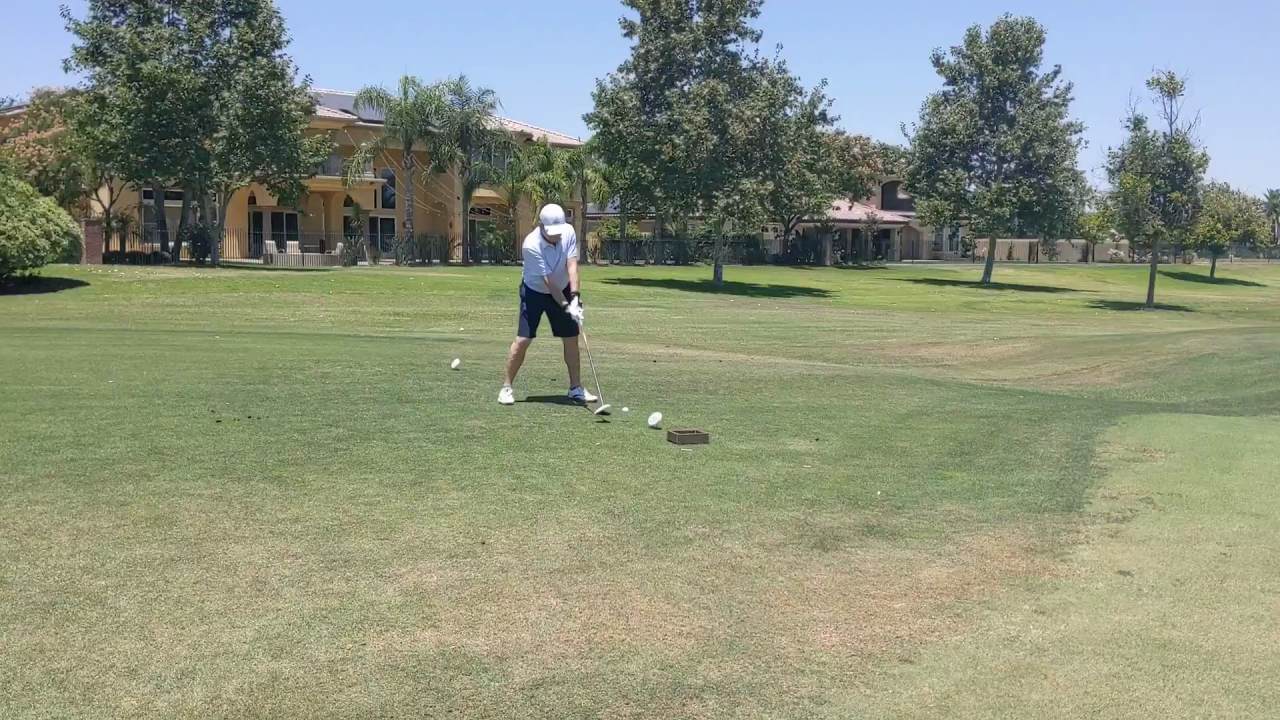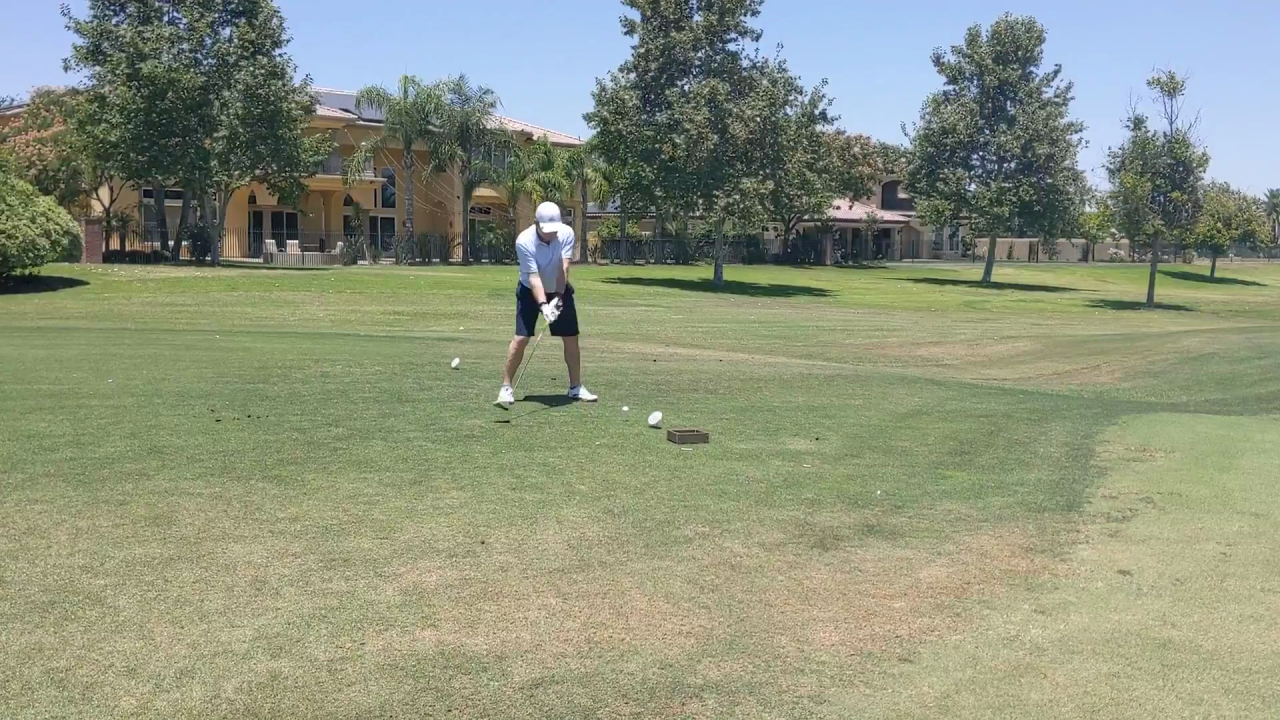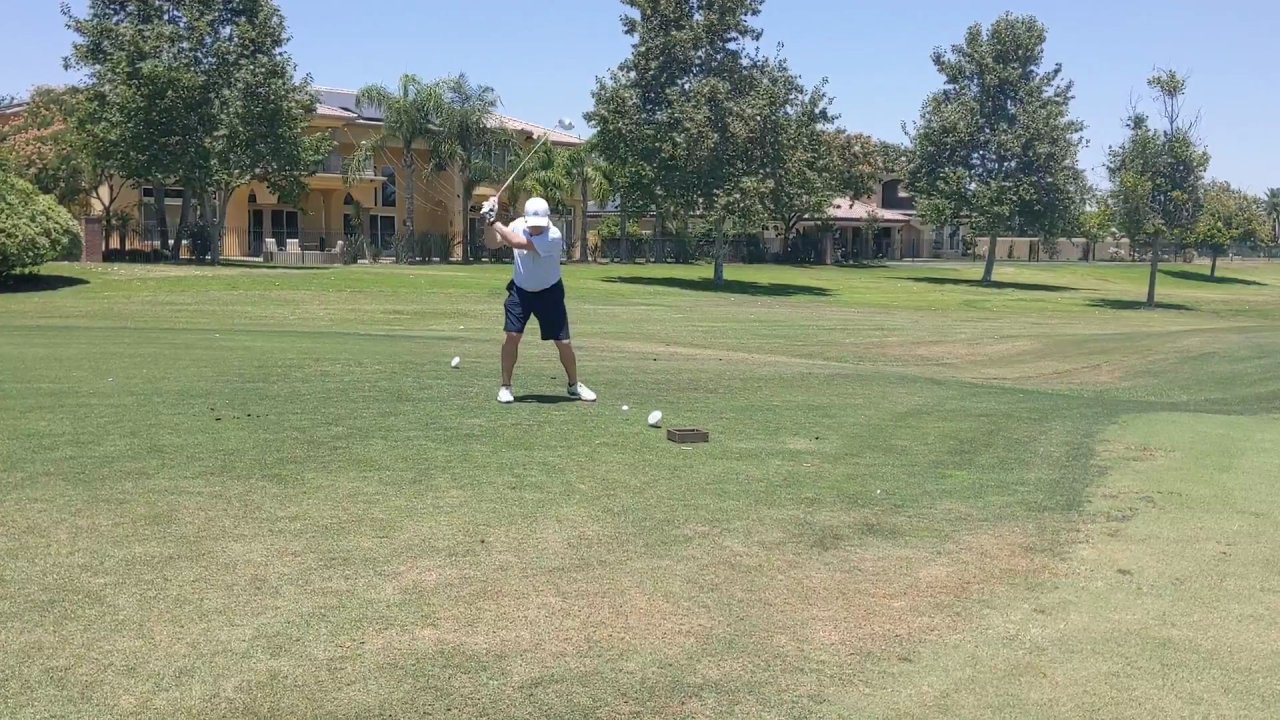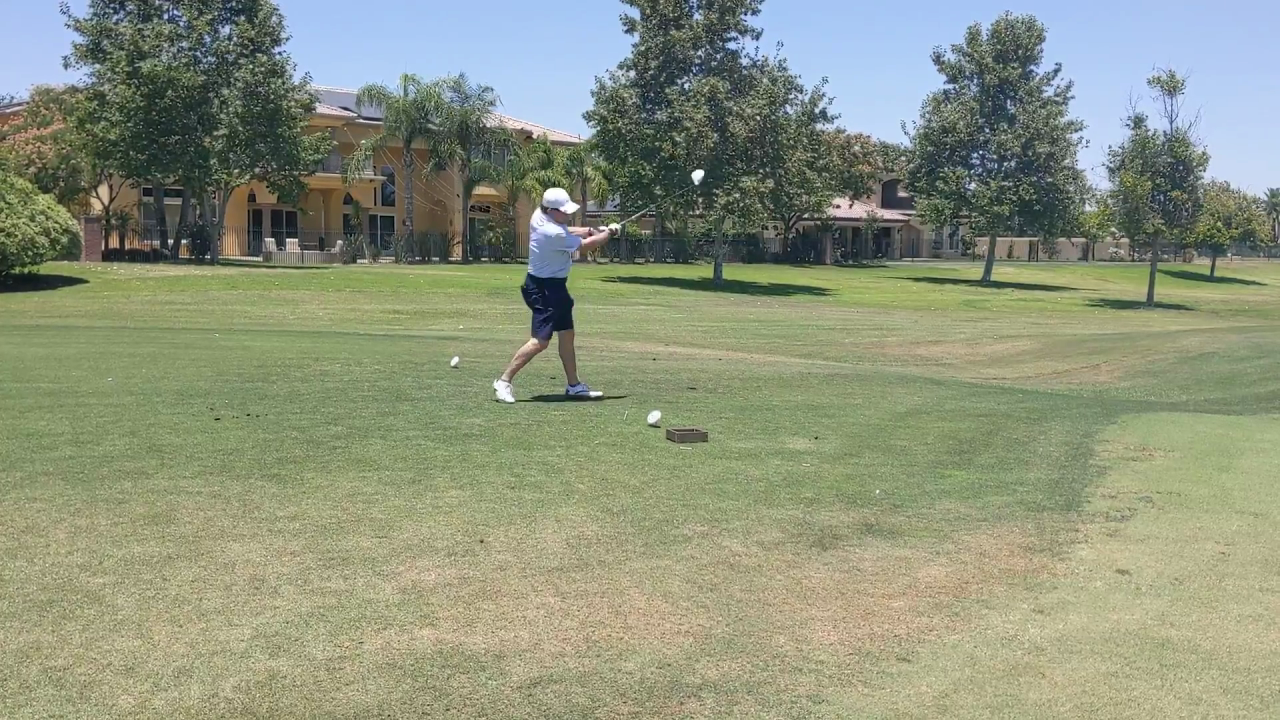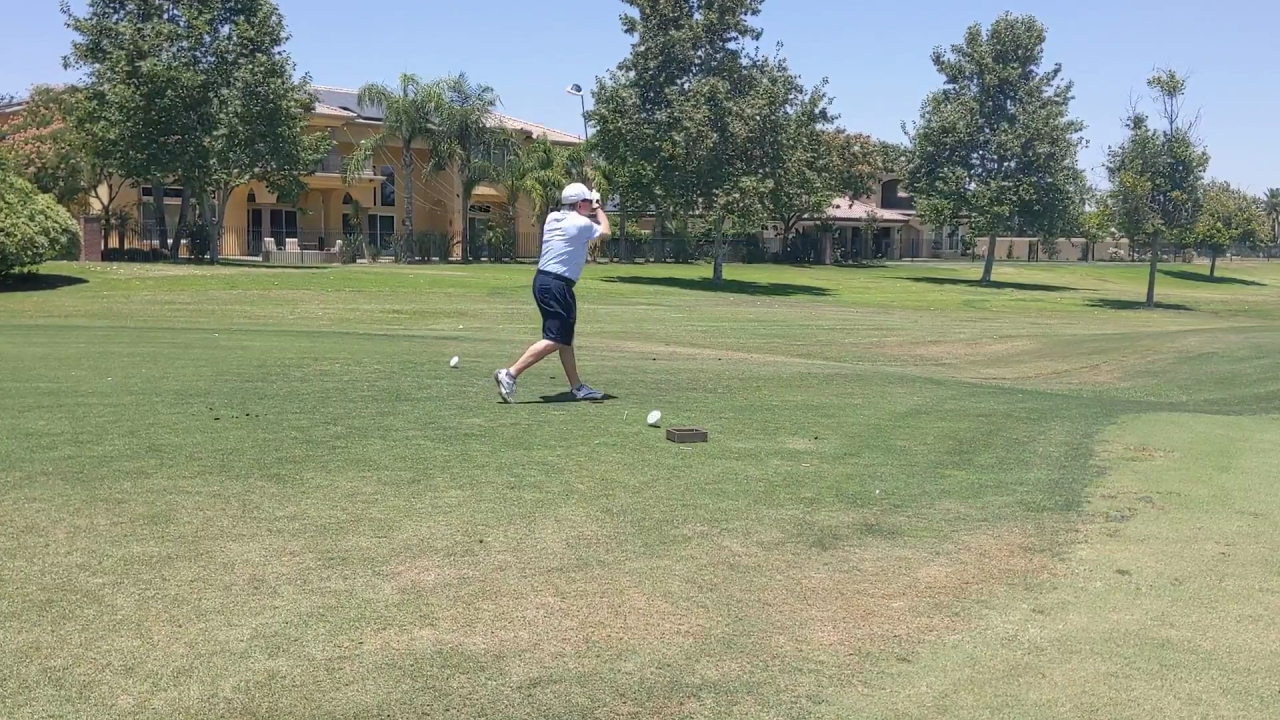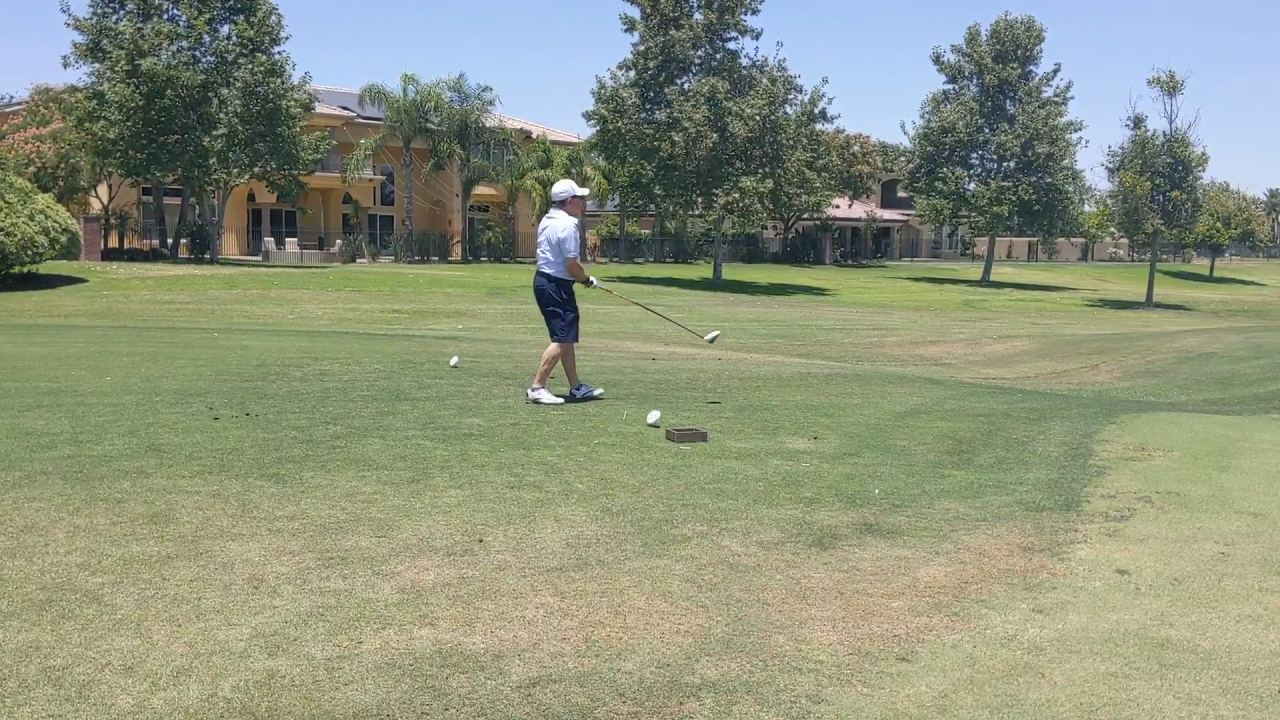
dt=0.5s
person 1, frame 1
left shoulder: (569, 232)
right shoulder: (531, 245)
left elbow: (572, 266)
right elbow: (548, 280)
left wrist: (575, 296)
right wrist: (566, 305)
left hip: (562, 291)
right hip: (534, 293)
left knee: (571, 338)
right knee: (523, 340)
left ankle: (575, 388)
right ankle: (507, 387)
person 1, frame 2
left shoulder: (567, 234)
right shoulder: (524, 241)
left elbow: (563, 268)
right elbow: (533, 276)
left wrist: (558, 298)
right wrist: (543, 304)
left hip: (559, 292)
right hip: (531, 292)
left knee: (572, 338)
right knee: (521, 338)
left ankle: (576, 387)
right ankle: (506, 386)
person 1, frame 3
left shoulder: (553, 236)
right shoulder: (518, 225)
left elbow: (515, 242)
right elbow: (493, 244)
left wrist: (492, 222)
right wrist: (490, 218)
left hip: (549, 293)
right hip: (520, 291)
left knee: (563, 343)
right knee: (511, 336)
left ankle: (574, 385)
right ankle: (505, 386)
person 1, frame 4
left shoulder: (540, 217)
right shoulder: (549, 231)
left elbow: (568, 232)
right elbow: (585, 245)
left wrist: (597, 230)
right wrist: (608, 233)
left hip: (551, 287)
right hip: (542, 288)
left knee: (567, 333)
right knee: (541, 339)
left ankle: (574, 385)
right ankle: (504, 381)
person 1, frame 5
left shoulder: (553, 218)
right shoulder: (580, 224)
right elbow: (605, 231)
left wrist: (592, 209)
right wrist: (599, 208)
left hip: (545, 281)
right hip: (556, 286)
left knee: (566, 338)
right knee: (553, 340)
left ankle: (577, 387)
right ankle: (510, 374)
person 1, frame 6
left shoulder: (548, 220)
right shoulder: (566, 225)
right elbow: (572, 264)
left wrist: (580, 278)
right wrist: (587, 279)
left hip: (546, 282)
right hip: (555, 286)
left knee: (566, 338)
right knee: (562, 339)
left ankle: (576, 387)
right ankle: (537, 388)
